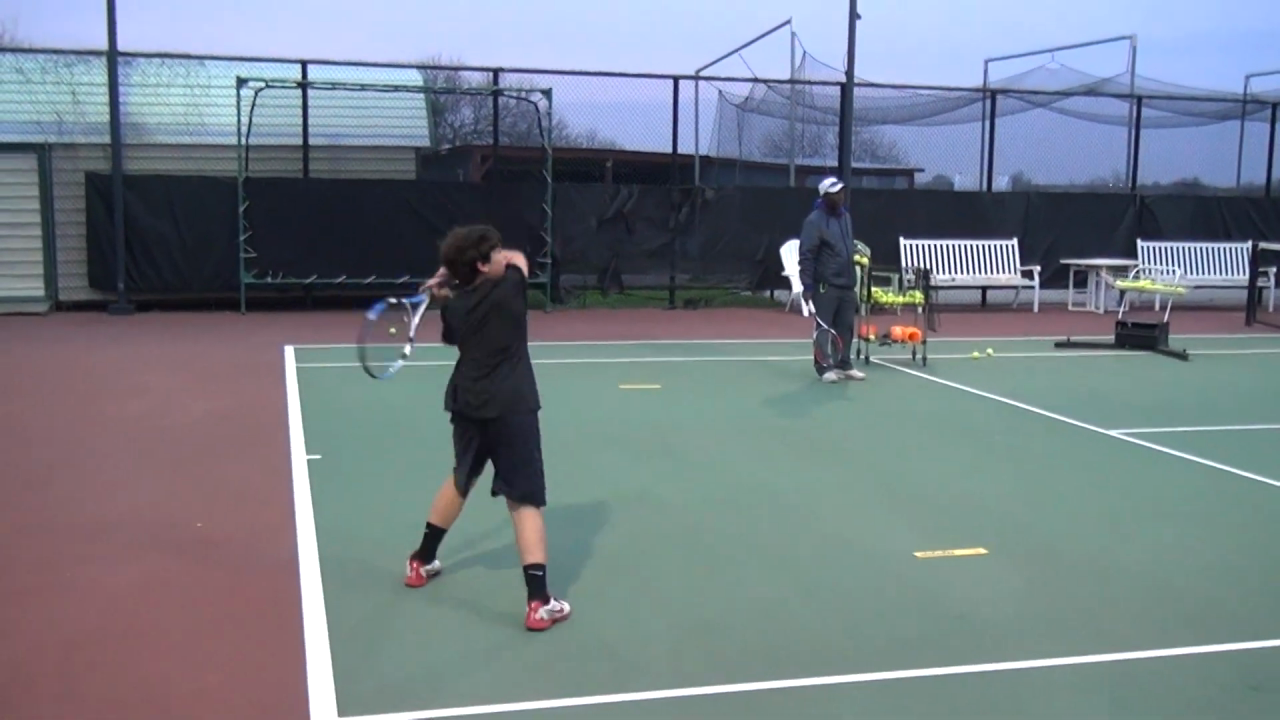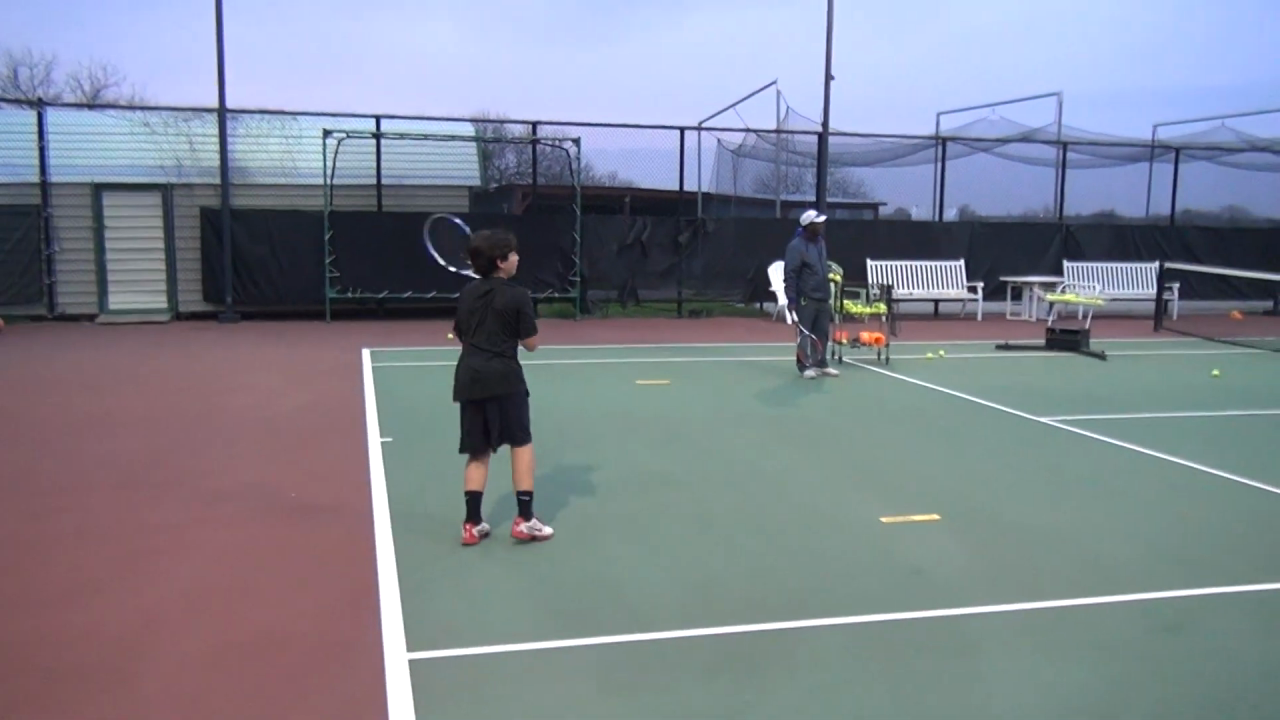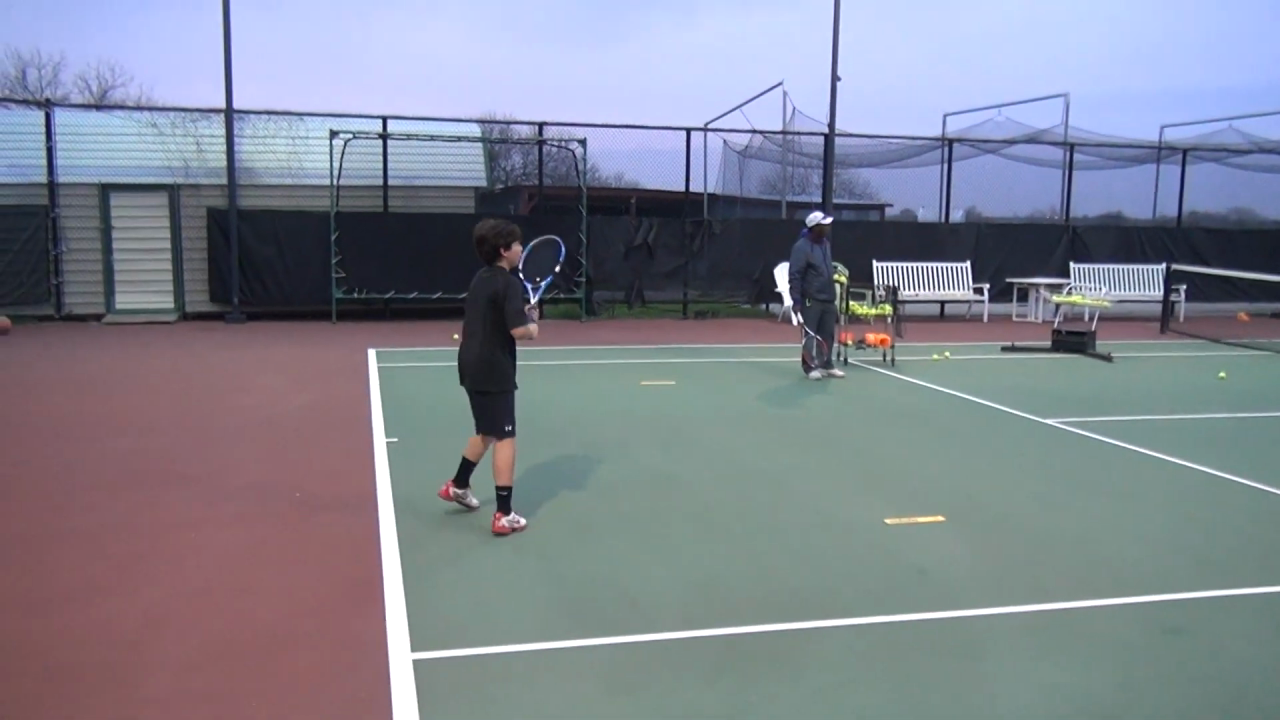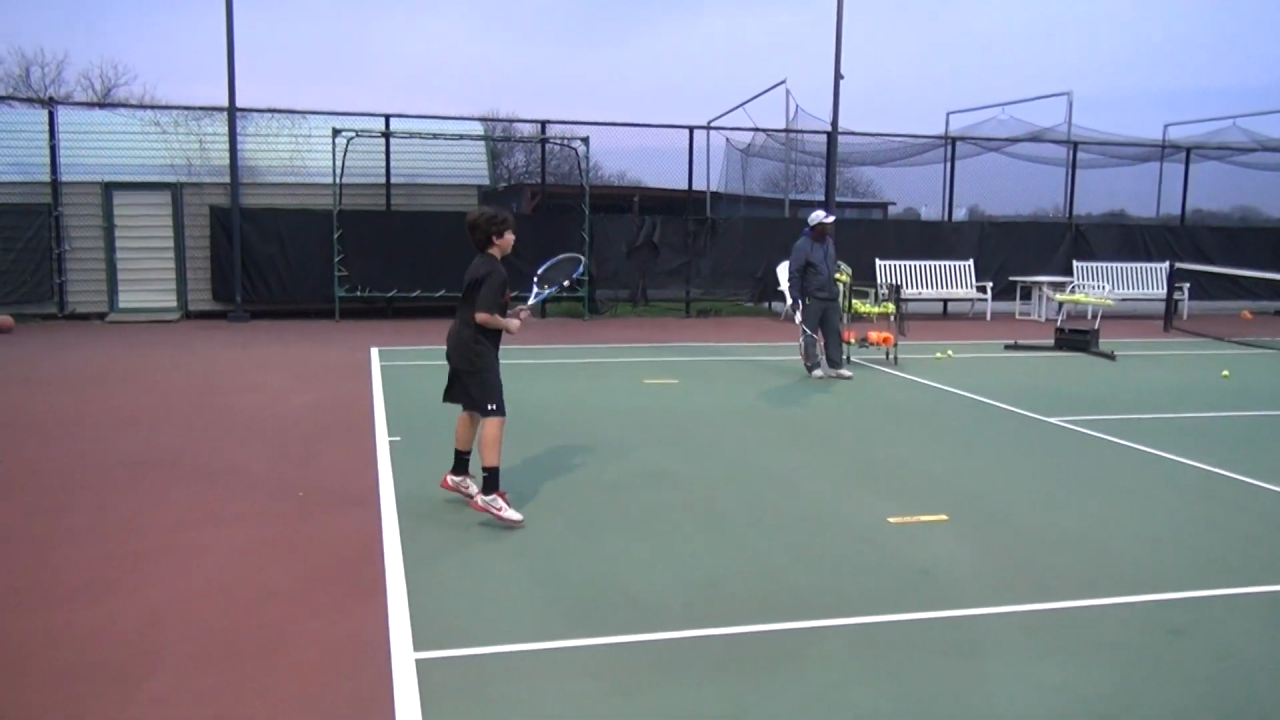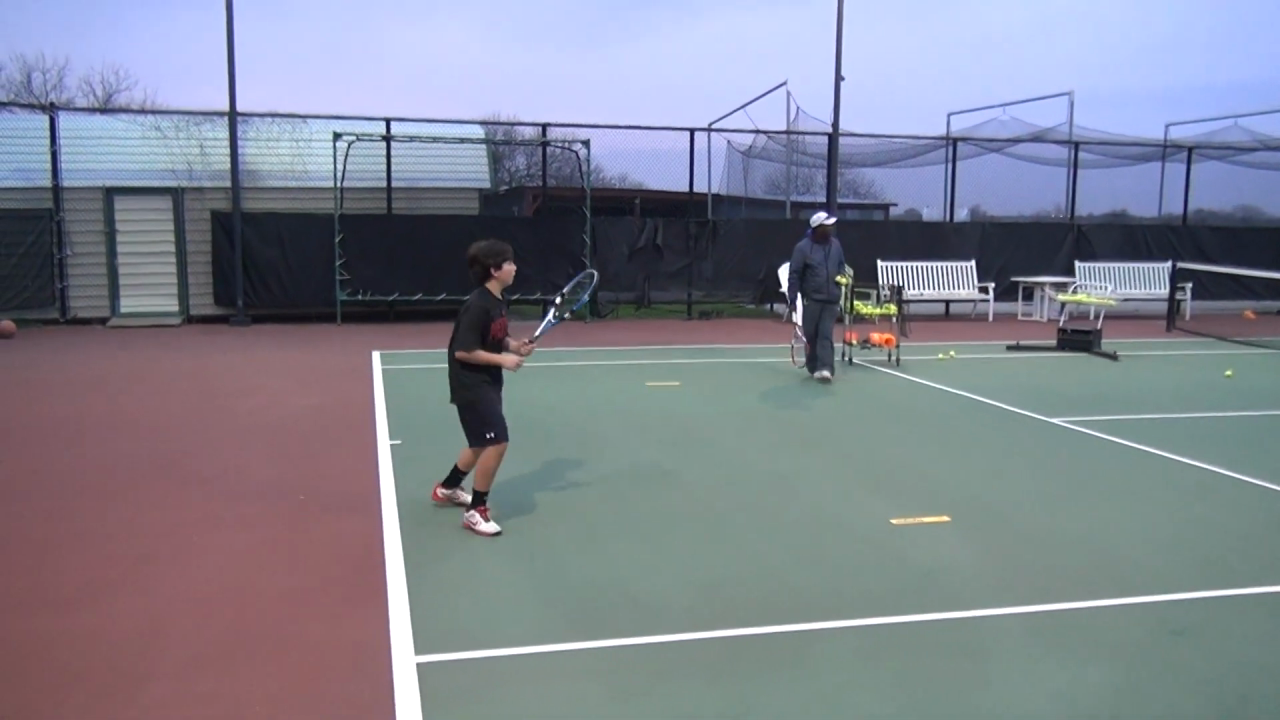
dt=0.4s
person 1, frame 1
left shoulder: (455, 304)
right shoulder: (509, 286)
right elbow: (520, 260)
left wrist: (447, 279)
left hip: (468, 404)
right hip: (512, 407)
left knee: (461, 480)
right knee: (525, 501)
left ankle: (421, 561)
person 1, frame 2
left shoulder: (467, 295)
right shoulder: (517, 296)
right elbow: (531, 343)
left hip: (470, 379)
right hip: (504, 378)
left knee: (477, 452)
right knee: (521, 444)
left ankle: (473, 524)
right ankle: (525, 519)
person 1, frame 3
left shoulder: (479, 279)
right shoulder: (509, 283)
right elbow: (518, 330)
left wrist: (522, 314)
right wrist: (532, 327)
left hip: (471, 363)
right hip: (494, 368)
left knee: (487, 429)
right knee: (504, 436)
left ankle: (457, 485)
right ankle: (504, 514)
person 1, frame 4
left shoulder: (481, 265)
right shoulder: (495, 271)
right elbow: (483, 315)
left wrist: (510, 314)
right wrist: (509, 324)
left hip: (464, 347)
right hip: (476, 350)
left knee: (472, 409)
right knee: (494, 415)
left ankle: (458, 475)
right ankle: (489, 493)
person 1, frame 5
left shoulder: (498, 302)
right shoulder: (478, 306)
right elbow: (462, 351)
left wrist: (515, 347)
right wrist: (502, 360)
left hip: (487, 381)
right hip: (471, 382)
left knee: (485, 440)
right knee: (496, 442)
left ankle: (448, 487)
right ankle: (475, 510)
person 2, frame 1
left shoulder: (845, 216)
right shoulder: (814, 221)
right elbow: (807, 256)
right wrist: (807, 285)
left hip: (847, 284)
right hip: (825, 285)
left knee: (846, 327)
right knee: (824, 328)
left ankle: (843, 364)
right ankle: (824, 367)
person 2, frame 2
left shoulder: (821, 242)
right shoulder: (796, 246)
right elbow: (790, 275)
right wrist: (791, 299)
left hip: (823, 297)
right hip: (805, 299)
left knee: (822, 333)
left ankle: (820, 364)
right ankle: (804, 365)
person 2, frame 3
left shoulder: (825, 243)
right shoulder: (801, 247)
right elbow: (795, 276)
left wrist: (835, 276)
right wrist: (796, 300)
left hip: (828, 298)
right hip: (810, 300)
left knee: (827, 334)
left ankle: (826, 365)
right ankle: (810, 367)
person 2, frame 4
left shoulder: (828, 242)
right shoulder: (802, 246)
right elbow: (795, 274)
left wrist: (837, 274)
right wrist: (795, 298)
left hip: (831, 296)
right hip: (812, 298)
left knee: (834, 332)
right knee: (810, 334)
left ankle: (835, 367)
right ankle: (813, 366)
person 2, frame 5
left shoulder: (835, 244)
right shoulder: (803, 247)
left elbow: (841, 265)
right elbow: (794, 275)
left wrist: (841, 276)
right wrist: (792, 299)
left hip: (832, 299)
right hip: (811, 299)
left knee: (826, 334)
right knee: (810, 335)
left ankle: (826, 368)
right ankle: (814, 367)
